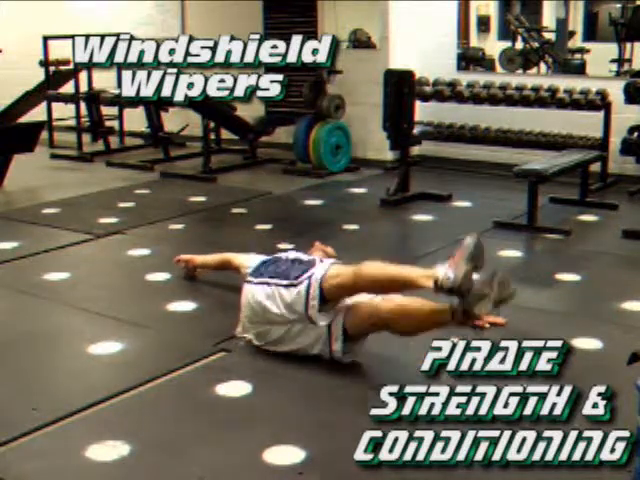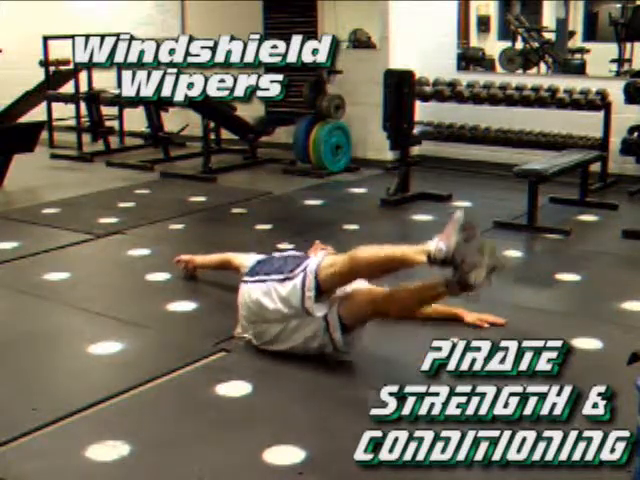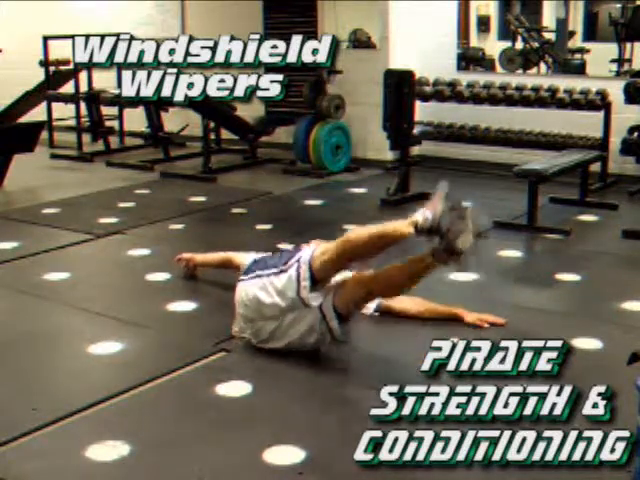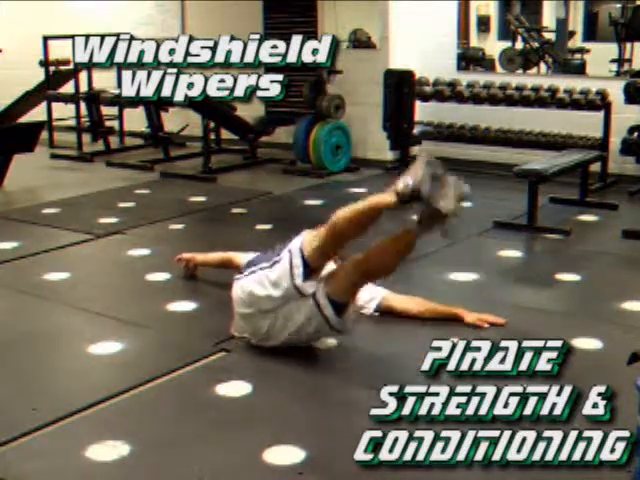
dt=0.1s
person 1, frame 1
left shoulder: (347, 299)
right shoulder: (282, 262)
left elbow: (400, 302)
right elbow: (233, 259)
left wrist: (463, 317)
left hip: (305, 334)
left knee: (380, 311)
right knee: (353, 275)
right ankle: (442, 277)
person 1, frame 2
left shoulder: (346, 286)
right shoulder: (277, 263)
left elbow: (396, 298)
right elbow: (232, 258)
left wrist: (460, 314)
left hip: (295, 330)
left knee: (374, 299)
right knee: (347, 263)
right ankle: (433, 252)
person 1, frame 3
left shoulder: (344, 284)
right shoulder: (278, 264)
left elbow: (401, 303)
right elbow: (234, 258)
left wrist: (459, 312)
left hip: (291, 330)
right hip: (261, 298)
right knee: (343, 248)
right ankle: (418, 224)
person 1, frame 4
left shoulder: (345, 280)
right shoulder: (287, 256)
left elbow: (403, 303)
right elbow: (233, 257)
left wrist: (461, 314)
left hip: (282, 324)
right hip: (256, 295)
right knee: (330, 233)
left ankle: (424, 221)
right ankle: (400, 192)
